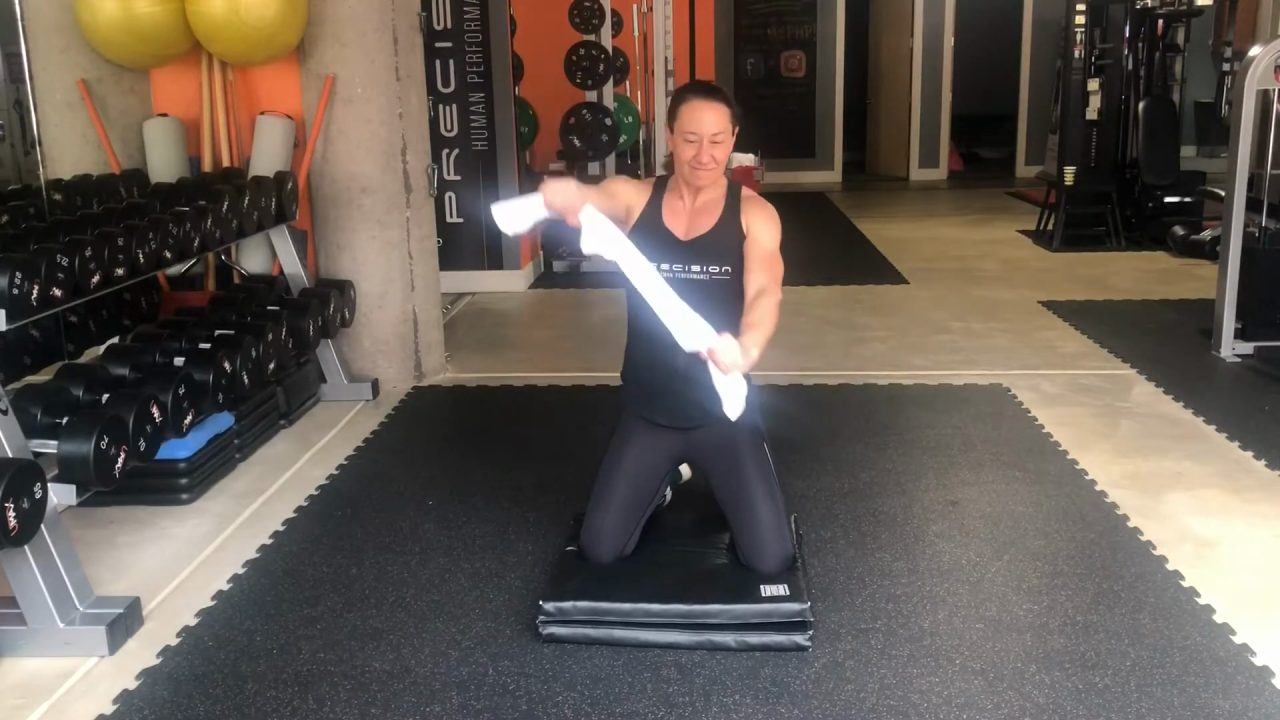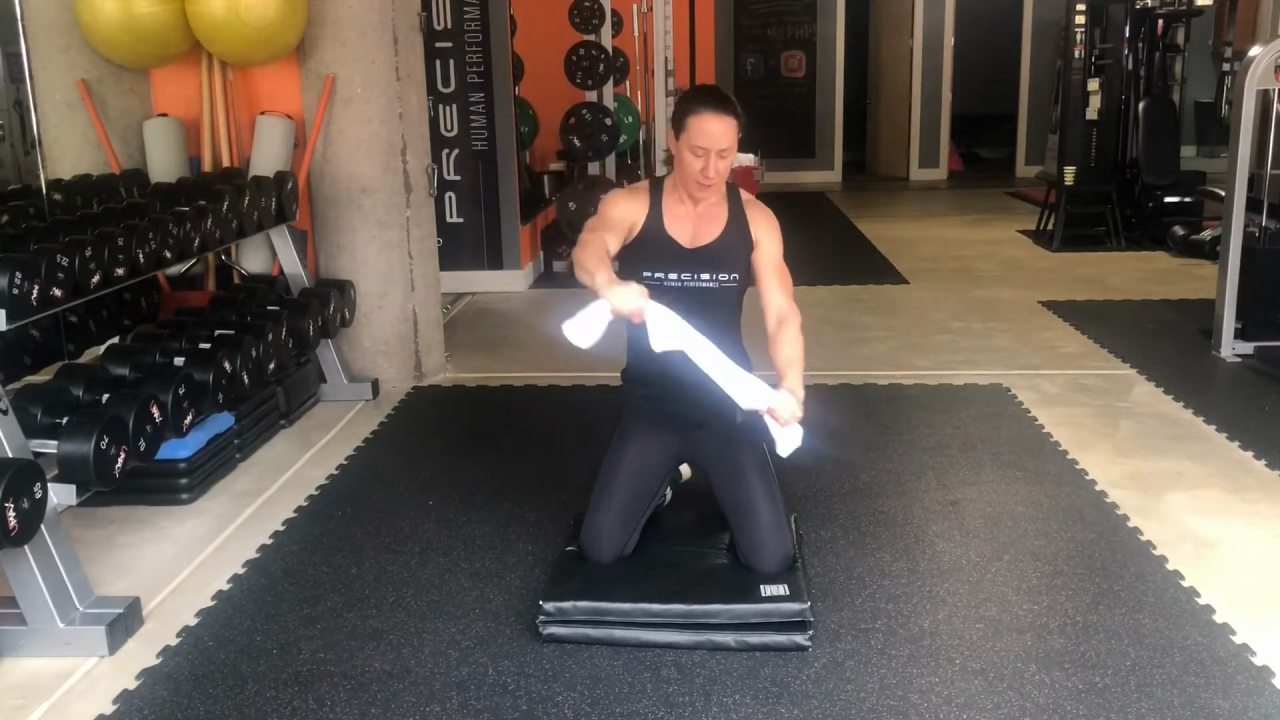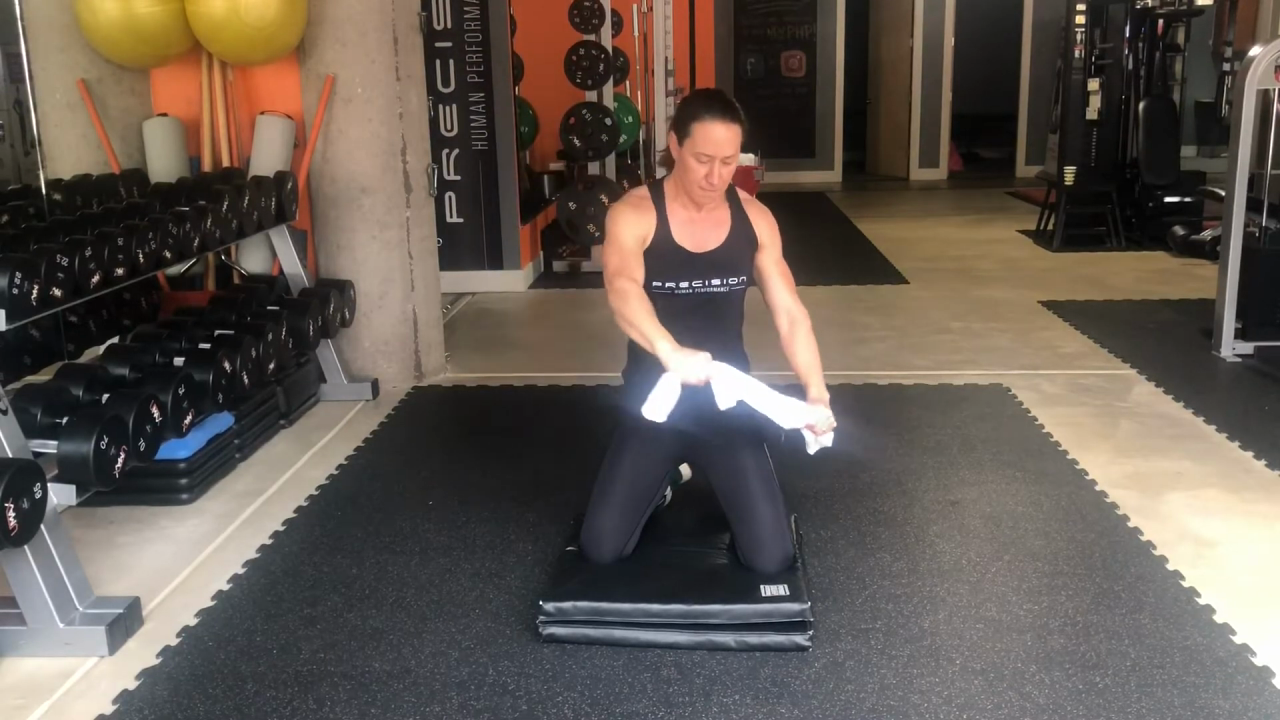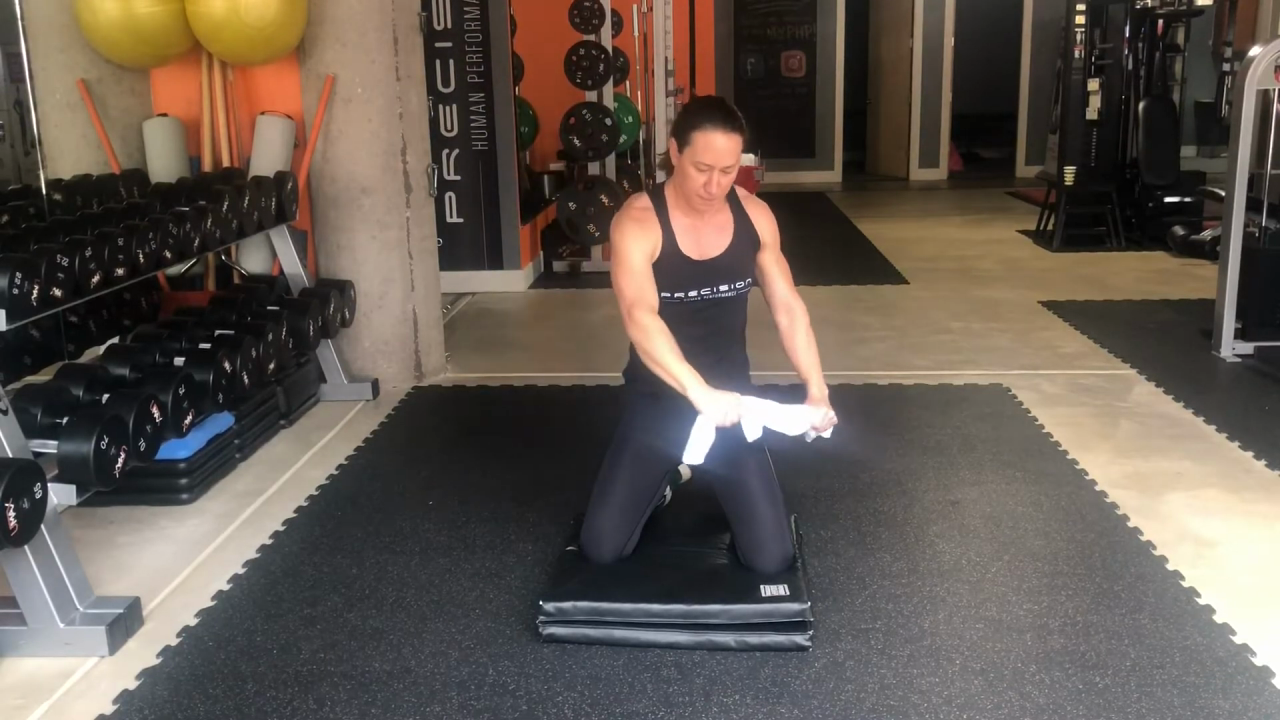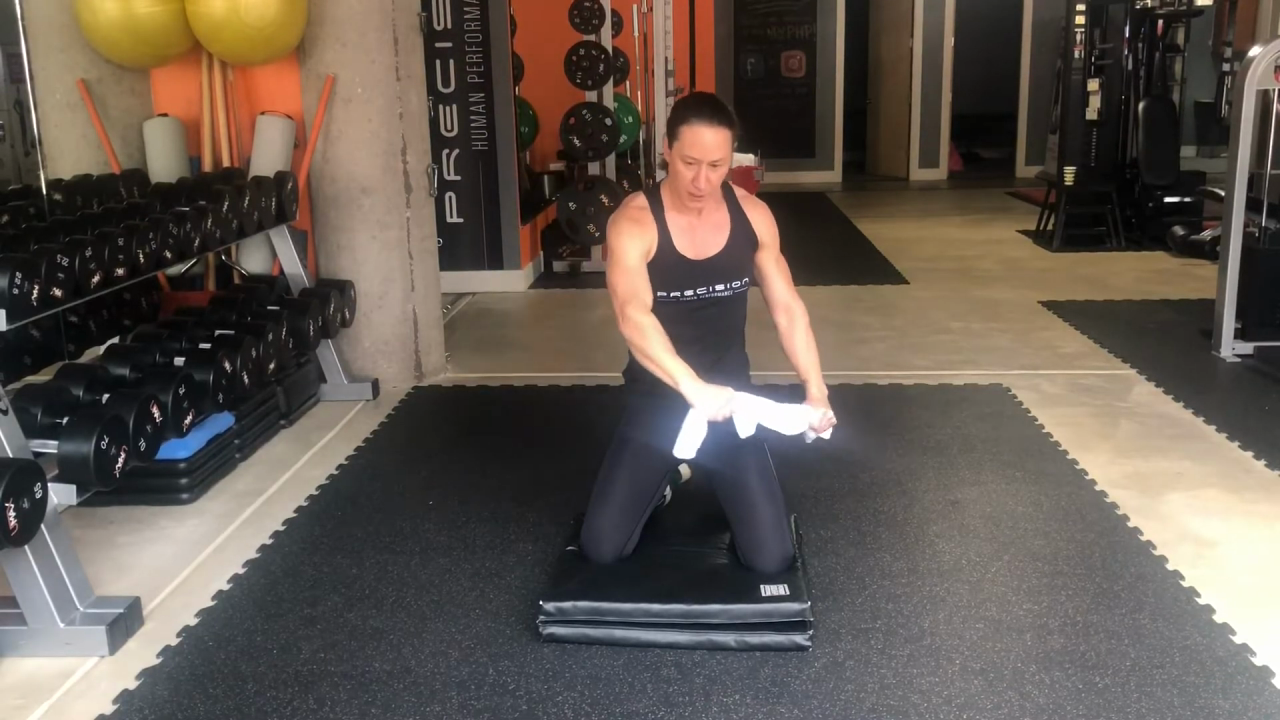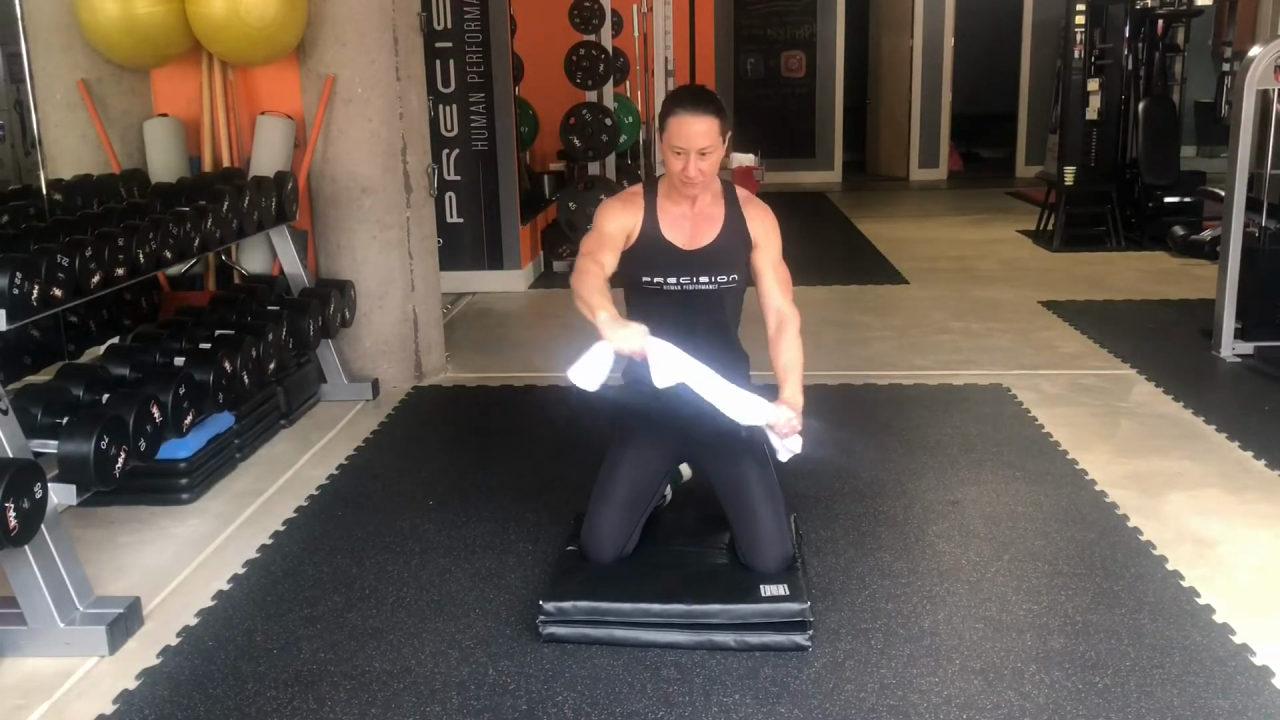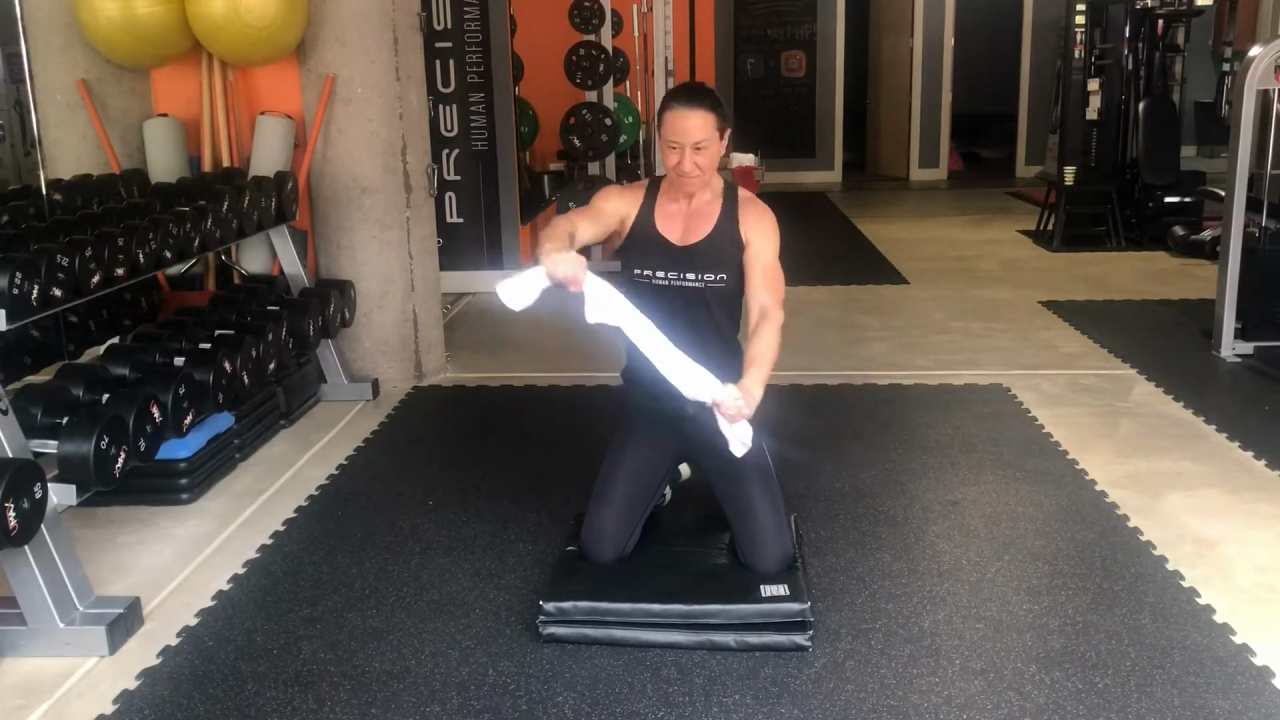
dt=0.4s
person 1, frame 1
left shoulder: (755, 213)
right shoulder: (633, 197)
left elbow: (765, 294)
right elbow: (582, 196)
left wrist: (744, 351)
right wrist: (560, 195)
left hip: (722, 410)
right hip: (647, 409)
left knee: (772, 559)
right knee: (599, 548)
left ankle: (715, 482)
right ankle: (660, 484)
person 1, frame 2
left shoulder: (755, 218)
right shoulder: (630, 204)
left elbow: (782, 313)
right elbow: (590, 247)
left wrist: (790, 387)
right wrist: (608, 283)
left hip: (726, 409)
right hip: (649, 408)
left knee: (771, 559)
right knee: (599, 548)
left ankle: (714, 484)
right ankle: (661, 482)
person 1, frame 3
left shoulder: (755, 218)
right shoulder: (634, 213)
left elbow: (790, 314)
right elbow: (621, 287)
left wrist: (816, 391)
right wrist: (668, 349)
left hip: (728, 407)
left knee: (772, 559)
right knee: (600, 548)
left ankle: (712, 480)
right ankle: (663, 481)
person 1, frame 4
left shoulder: (755, 215)
right shoulder: (637, 223)
left elbow: (788, 308)
right elbow: (639, 318)
left wrist: (817, 389)
right wrist: (699, 393)
left hip: (732, 401)
right hip: (655, 403)
left knee: (771, 559)
right knee: (601, 548)
left ankle: (714, 484)
right ankle: (660, 484)
person 1, frame 5
left shoulder: (753, 215)
right shoulder: (633, 221)
left elbow: (787, 307)
right elbow: (633, 316)
left wrist: (815, 388)
right wrist: (691, 387)
left hip: (730, 399)
right hip: (655, 402)
left knee: (771, 558)
right knee: (601, 548)
left ankle: (706, 481)
right ankle: (661, 482)
person 1, frame 6
left shoulder: (752, 215)
right shoulder: (626, 210)
left elbow: (782, 313)
right elbow: (588, 271)
left wrist: (791, 395)
right wrist: (609, 321)
right hip: (650, 401)
left knee: (772, 558)
right knee: (601, 548)
left ankle: (711, 480)
right ankle: (661, 483)
person 1, frame 7
left shoulder: (752, 217)
right shoulder: (625, 202)
left elbow: (767, 314)
right elbow: (568, 227)
left wrist: (750, 388)
right wrist: (555, 252)
left hip: (718, 402)
right hip: (648, 403)
left knee: (771, 558)
right knee: (601, 548)
left ankle: (710, 479)
right ankle: (663, 481)
